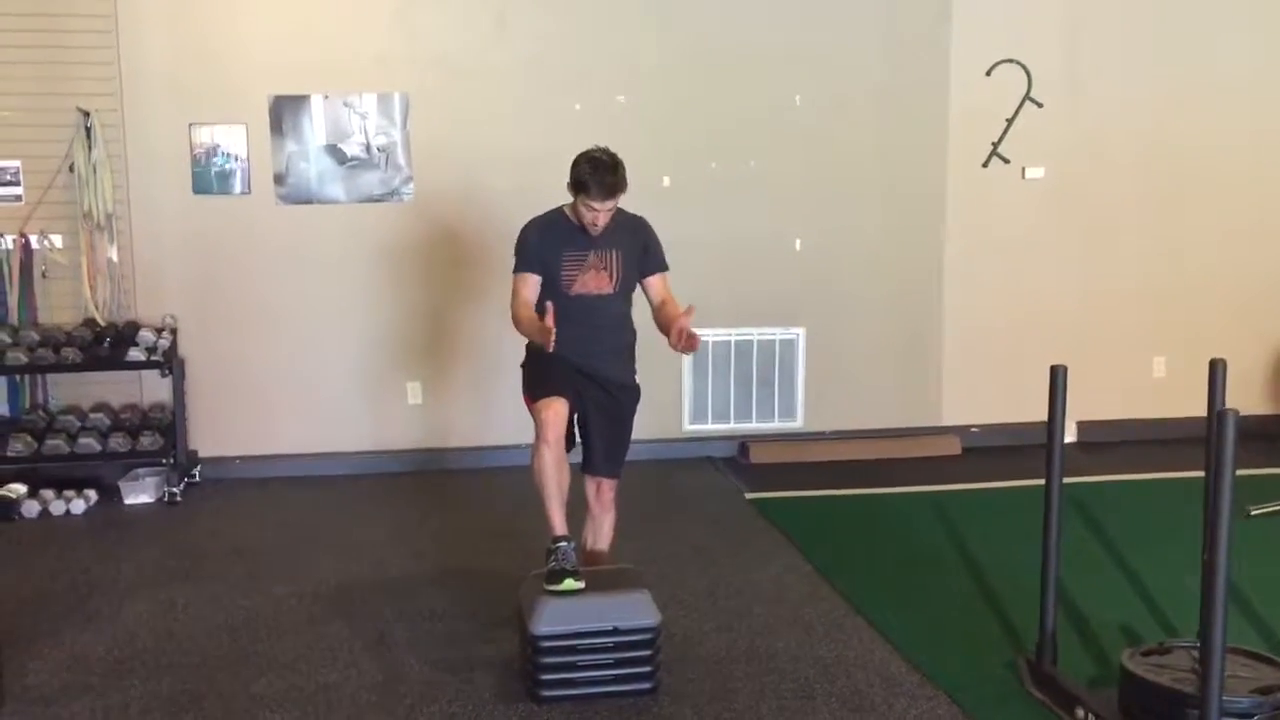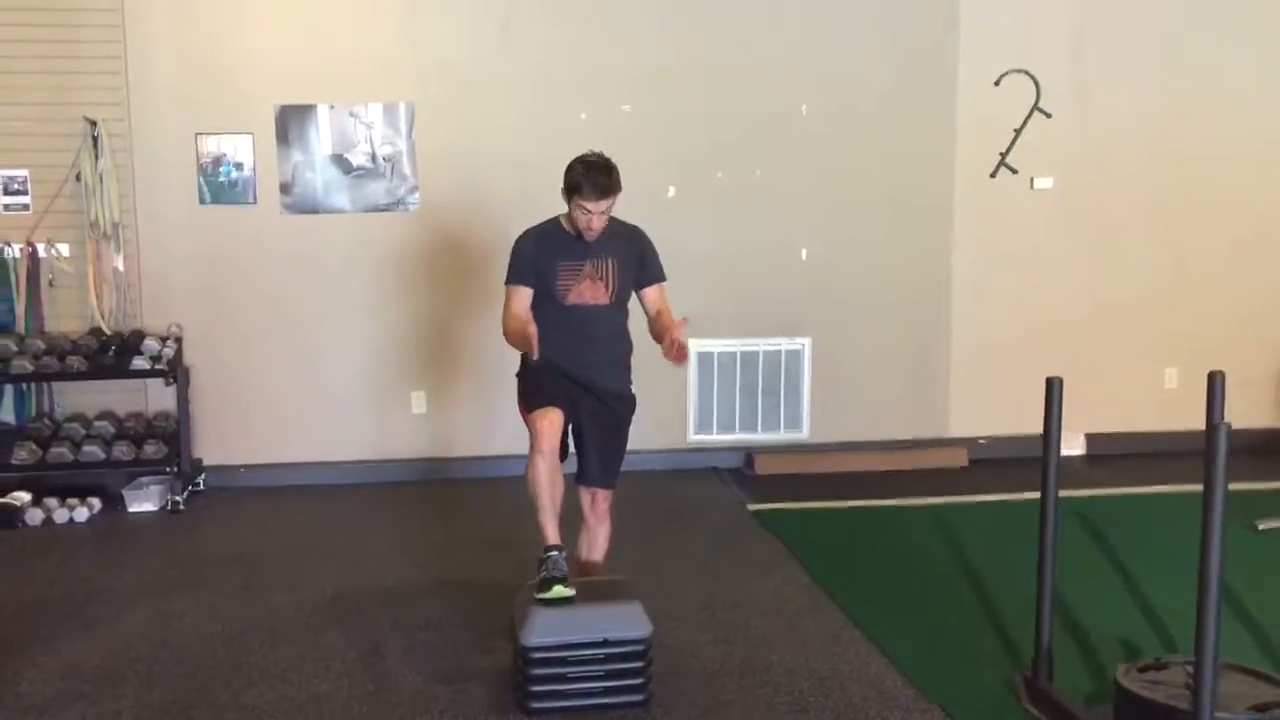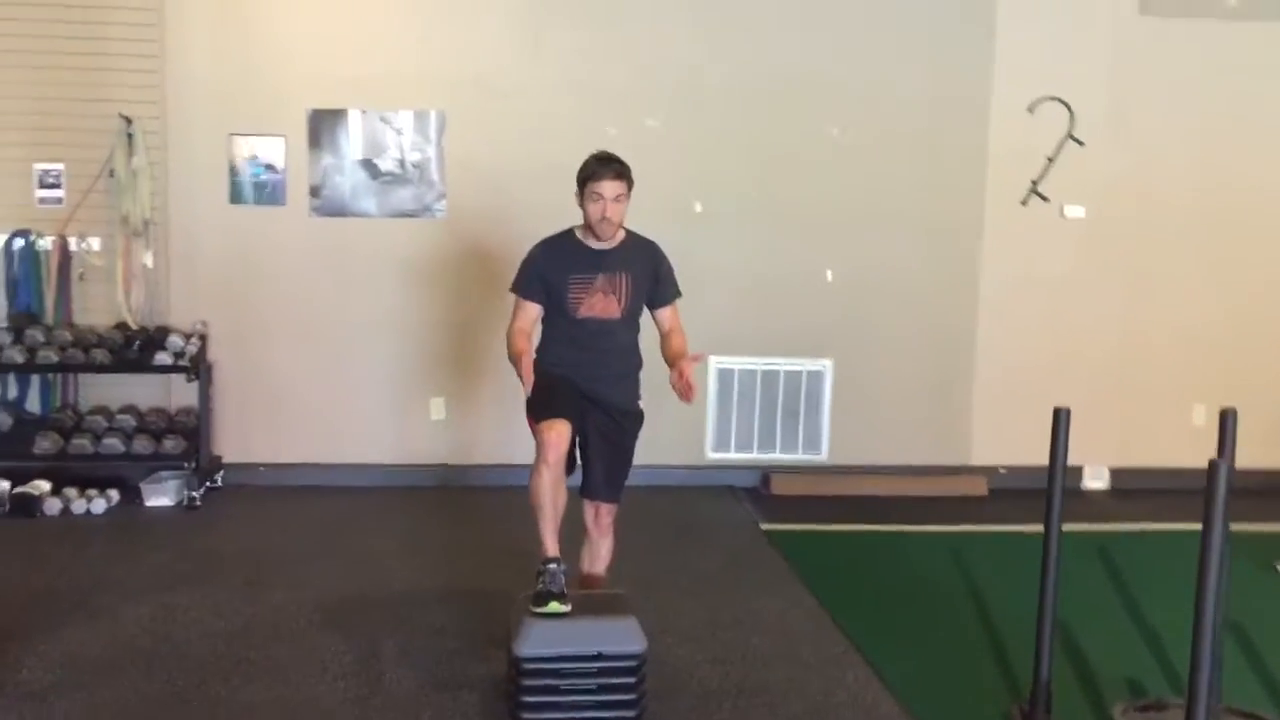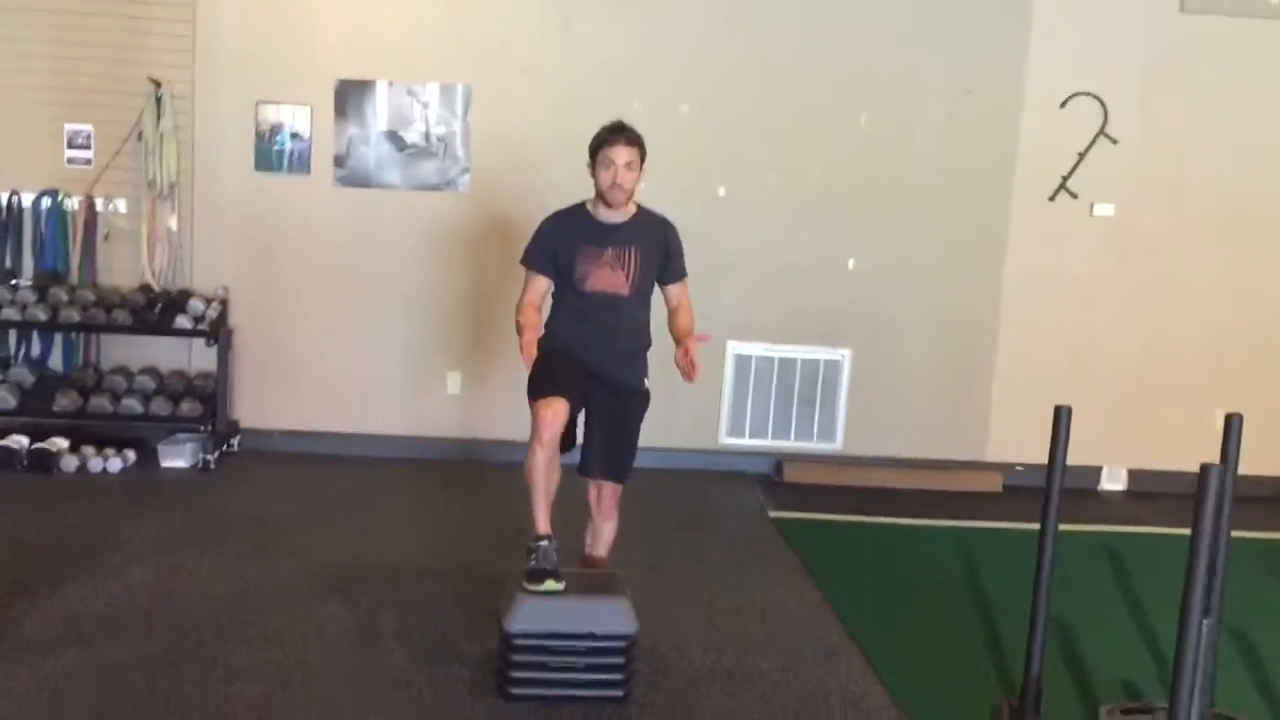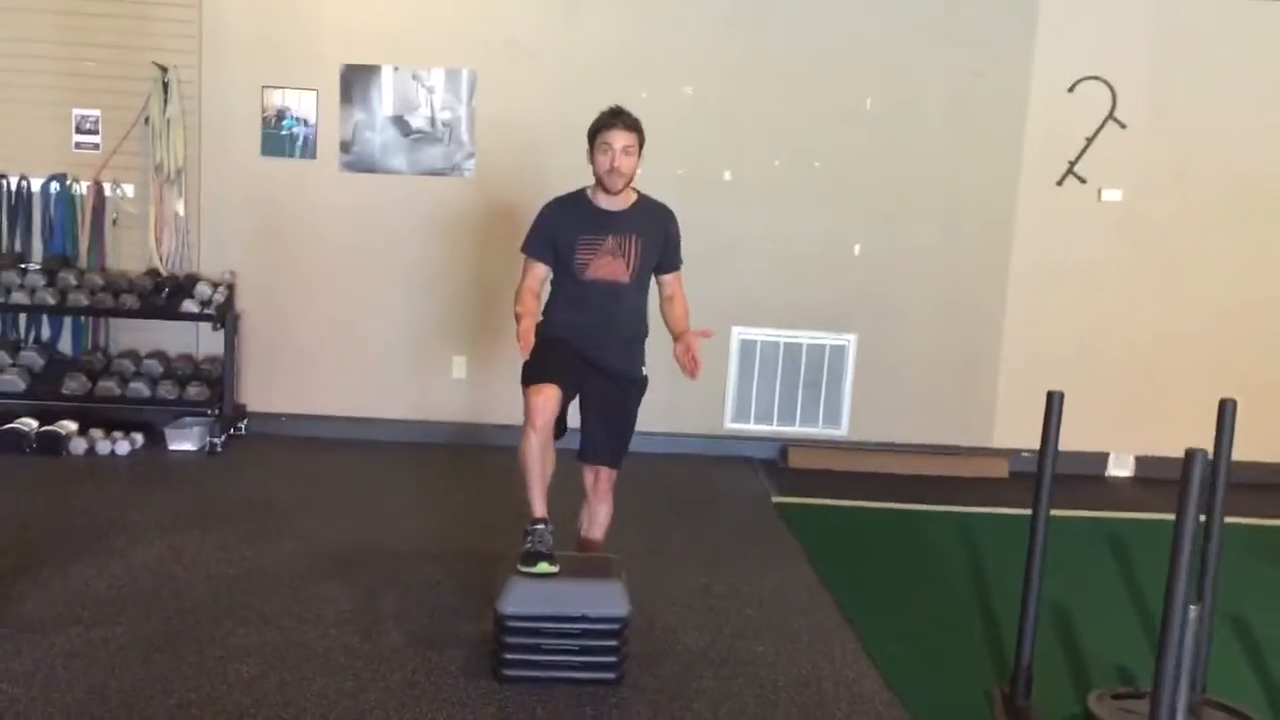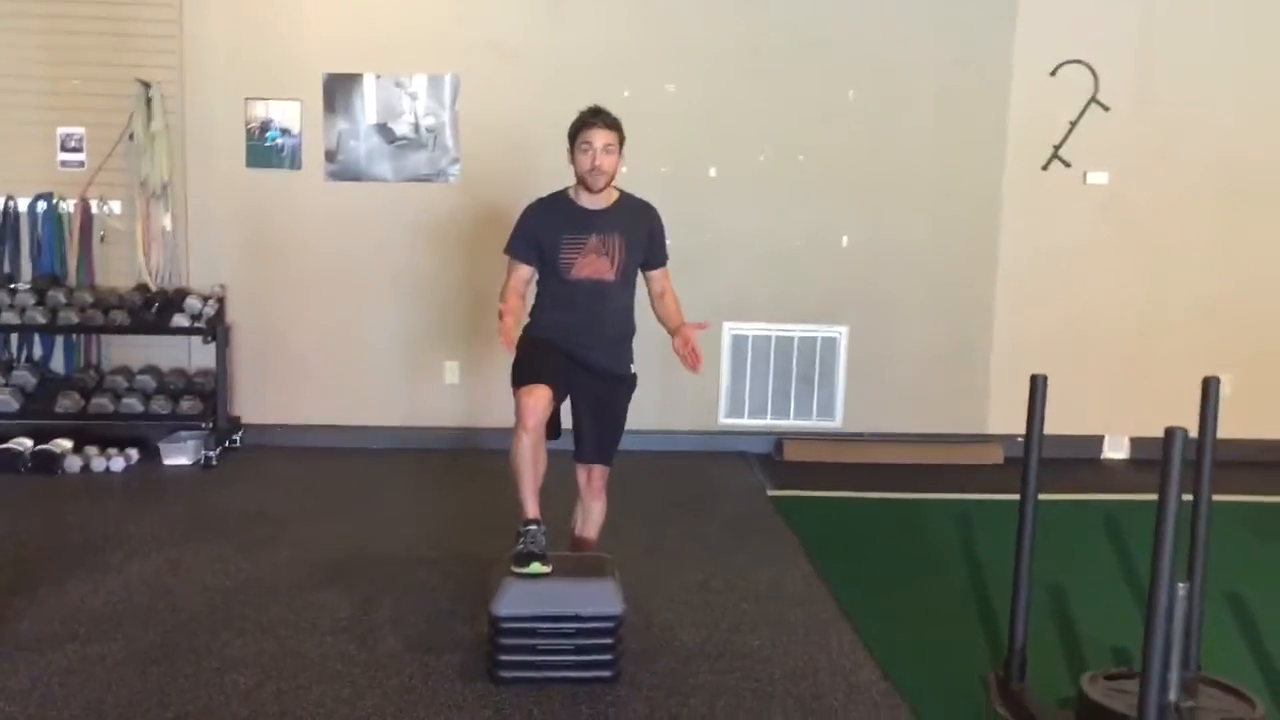
dt=0.2s
person 1, frame 1
left shoulder: (637, 232)
right shoulder: (540, 233)
left elbow: (661, 299)
right elbow: (522, 306)
left wrist: (674, 325)
right wrist: (539, 331)
left hip: (614, 370)
right hip: (555, 359)
left knee: (603, 489)
right knee: (551, 420)
right ankle: (560, 547)
person 1, frame 2
left shoulder: (633, 242)
right shoulder: (534, 243)
left elbow: (656, 308)
right elbow: (514, 313)
left wrist: (669, 334)
right wrist: (525, 336)
left hip: (609, 380)
right hip: (550, 368)
left knee: (598, 501)
right knee: (546, 431)
right ankle: (552, 556)
person 1, frame 3
left shoulder: (648, 257)
right shoulder: (548, 254)
left elbow: (670, 327)
right elbow: (522, 324)
left wrist: (678, 362)
right wrist: (523, 359)
left hip: (617, 394)
right hip: (559, 378)
left knee: (602, 513)
right knee: (552, 444)
right ankle: (550, 568)
person 1, frame 4
left shoulder: (660, 233)
right shoulder: (559, 227)
left elbow: (677, 303)
right elbow: (532, 297)
left wrist: (684, 340)
right wrist: (529, 330)
left hip: (624, 373)
right hip: (564, 354)
left knee: (606, 493)
right knee: (548, 422)
right ankle: (542, 545)
person 1, frame 5
left shoulder: (659, 220)
right shoulder: (558, 213)
left elbow: (671, 292)
right elbow: (532, 284)
left wrist: (681, 335)
right wrist: (526, 319)
left hip: (621, 360)
right hip: (562, 341)
left knee: (601, 478)
right knee: (540, 409)
right ankle: (538, 529)
person 1, frame 6
left shoulder: (642, 217)
right shoulder: (541, 214)
left elbow: (659, 288)
right elbow: (516, 284)
left wrist: (677, 327)
right wrist: (510, 316)
left hip: (610, 359)
right hip: (549, 342)
left knee: (593, 477)
right knee: (530, 410)
right ankle: (531, 530)
